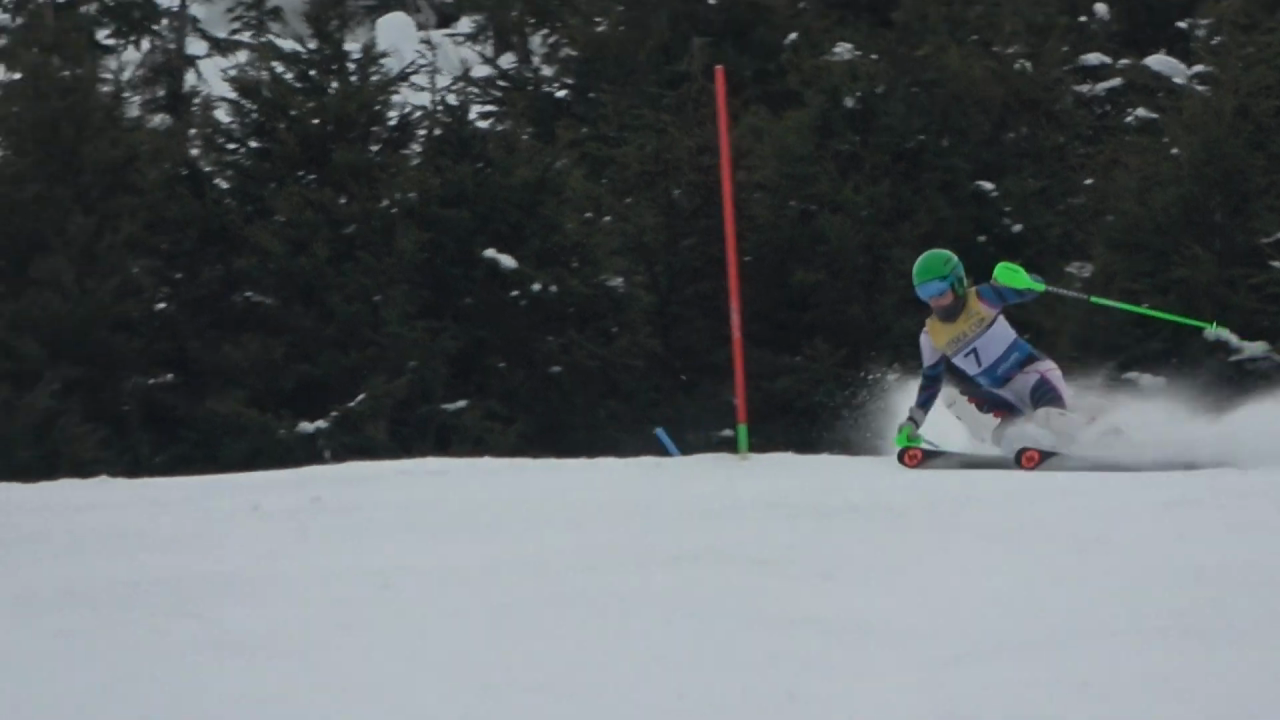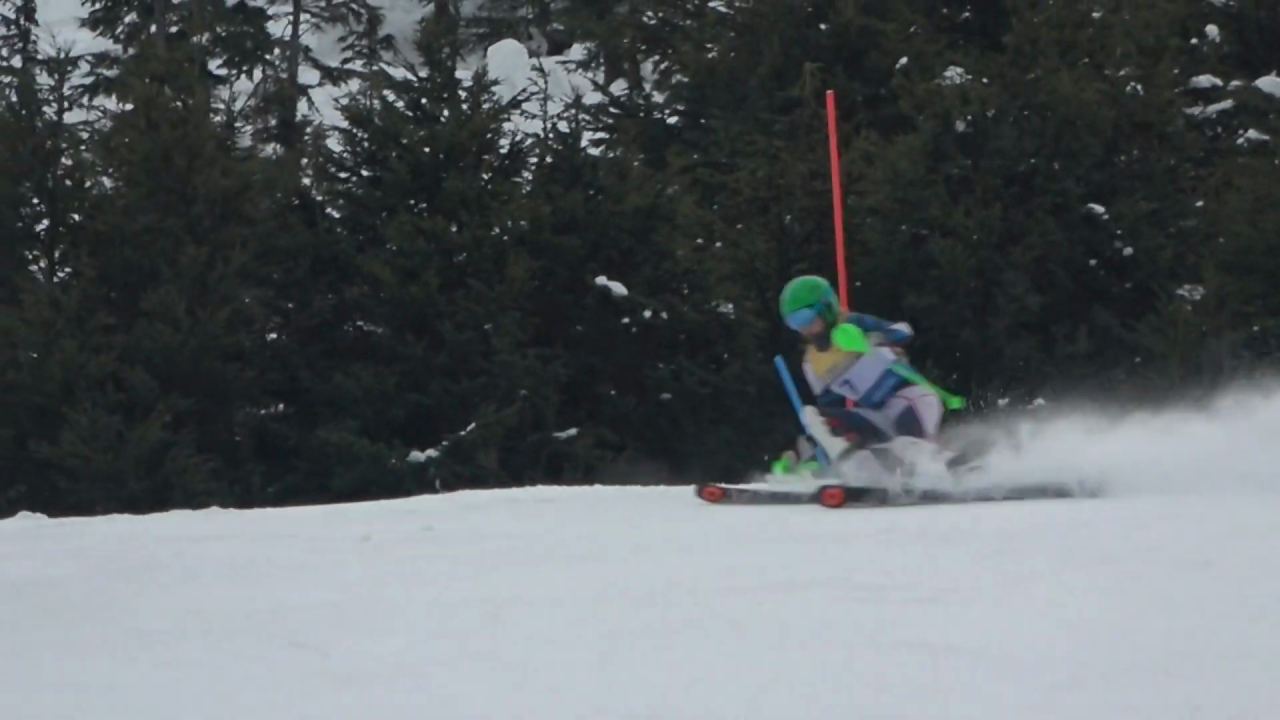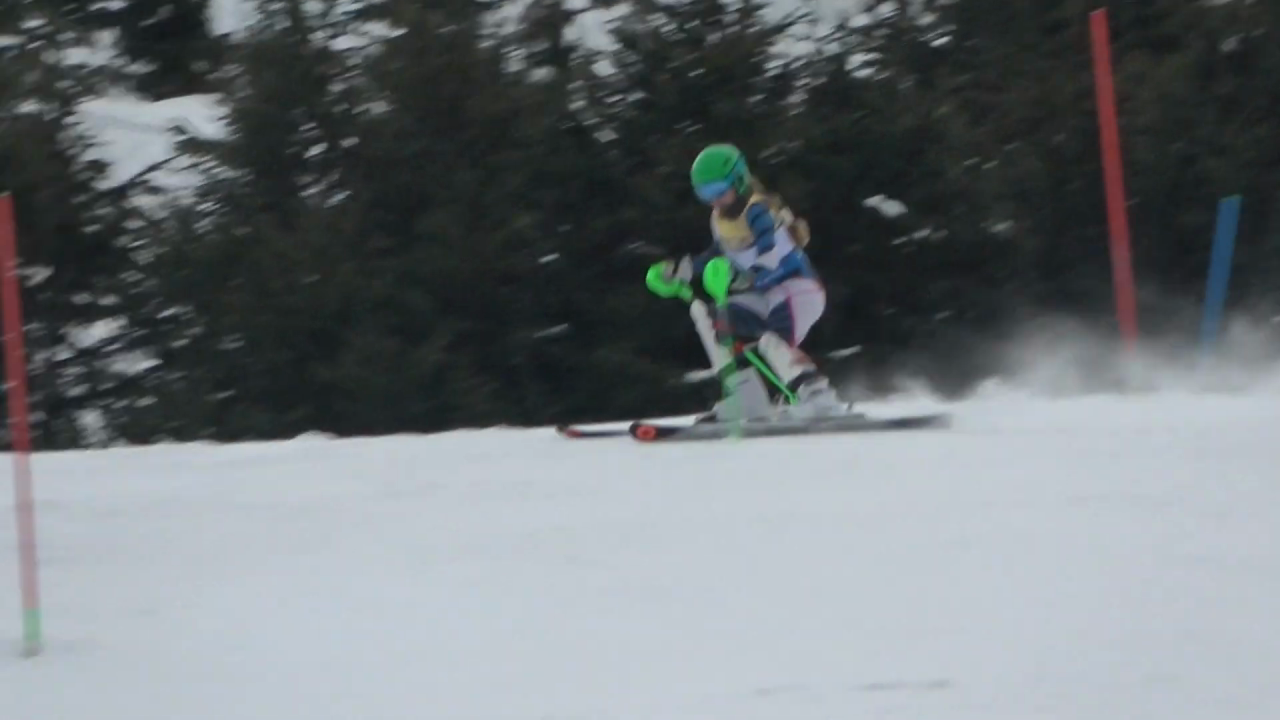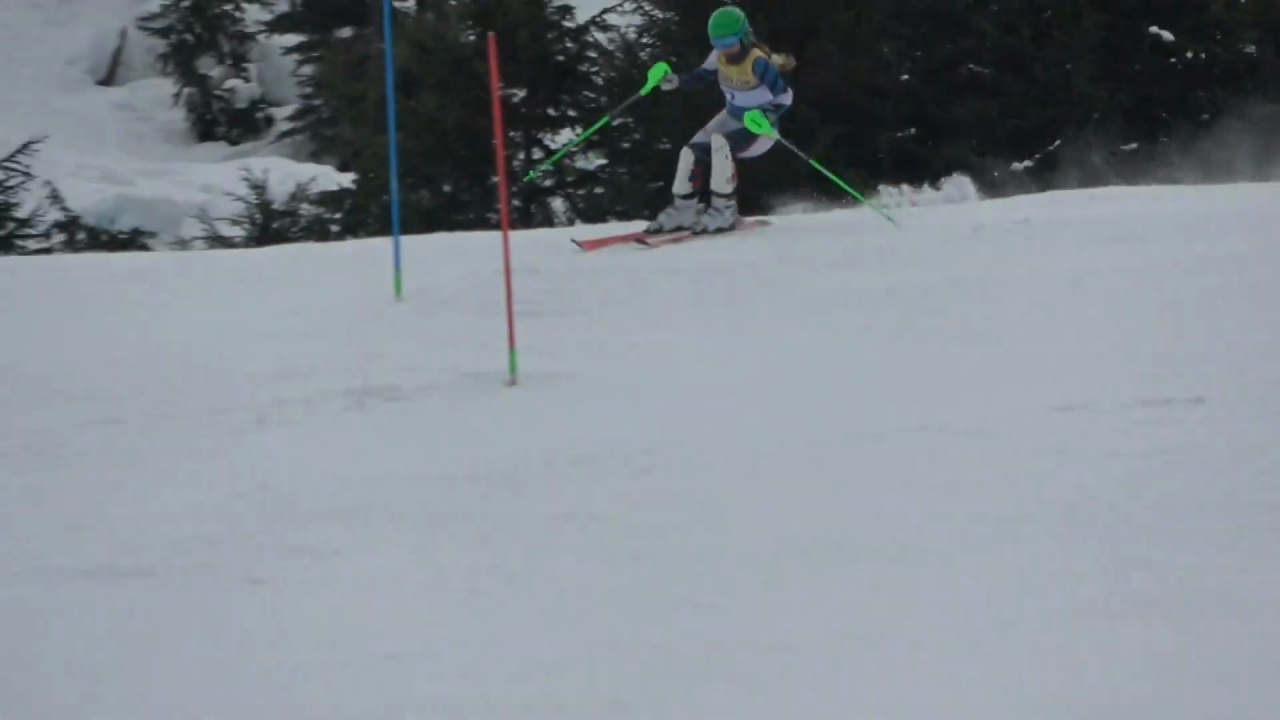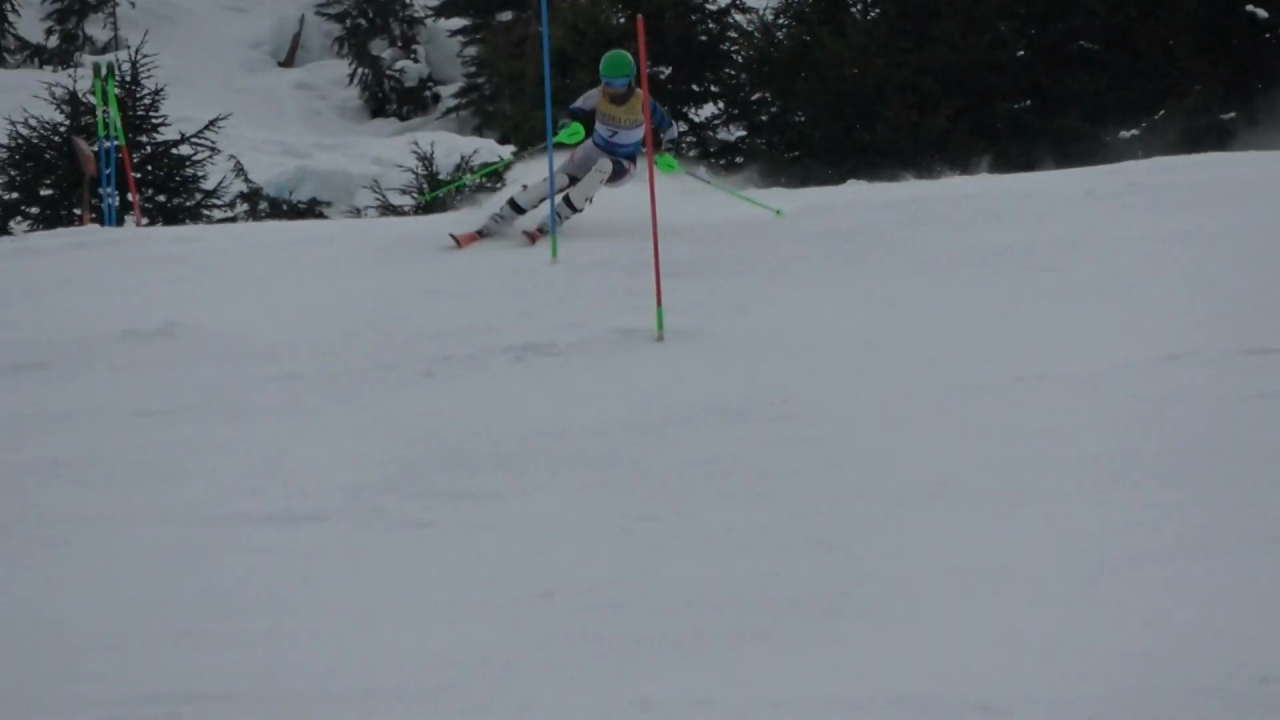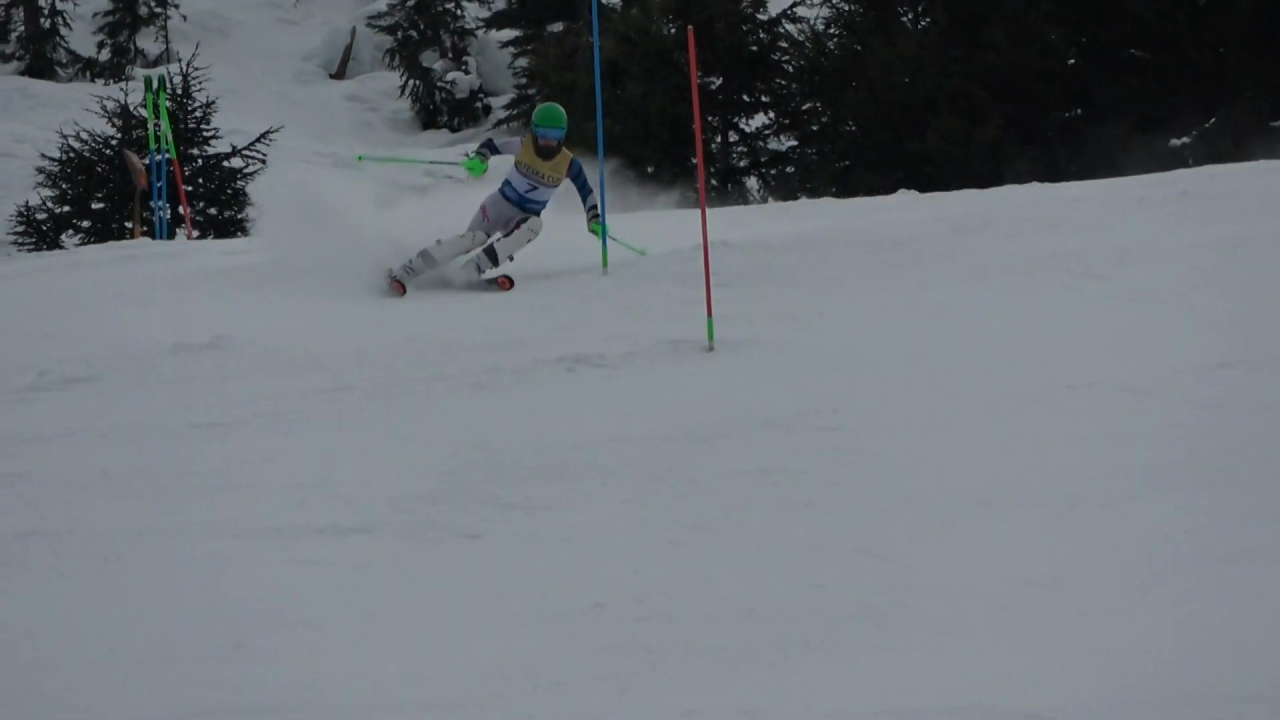
dt=0.3s
person 1, frame 1
left shoulder: (978, 297)
right shoulder: (930, 335)
left elbow: (1033, 289)
right elbow: (931, 380)
right wrist: (913, 421)
left hip: (1033, 373)
right hip: (1000, 395)
left knee: (1048, 417)
right ankle: (1023, 442)
person 1, frame 2
left shoulder: (851, 325)
right shoulder: (812, 363)
left elbow: (903, 333)
right elbow: (828, 411)
left wrist: (874, 338)
left hip: (911, 399)
right hip: (880, 419)
right knee: (812, 416)
person 1, frame 3
left shoulder: (757, 211)
right shoulder: (719, 217)
left elbow: (769, 258)
right elbow: (718, 256)
left wrist: (733, 277)
right wrist: (679, 270)
left hip: (800, 292)
right hip: (767, 293)
left knee: (773, 345)
right knee: (702, 312)
left ankle: (818, 396)
right ankle: (748, 396)
person 1, frame 4
left shoulder: (759, 63)
right shoulder: (720, 56)
left elbow: (785, 94)
right elbow: (699, 78)
left wrist: (767, 117)
right wrist: (672, 80)
right hip: (733, 117)
left knee: (719, 144)
right knee: (691, 154)
left ankle: (722, 211)
right ankle: (683, 211)
person 1, frame 5
left shoulder: (643, 103)
right shoulder: (598, 95)
left elbow: (669, 126)
right elbow: (571, 115)
left wrist: (667, 152)
right wrist: (567, 127)
left hip: (622, 165)
right hip: (593, 151)
left knee: (604, 167)
right knee: (556, 182)
left ankle: (553, 220)
right ankle: (499, 220)
person 1, frame 6
left shoulder: (568, 163)
right shoulder: (521, 146)
left elbow: (586, 190)
right elbow: (490, 144)
left wrist: (594, 218)
right wrist: (479, 158)
left hip: (527, 218)
right hip: (500, 204)
left knee: (533, 225)
right knee: (474, 237)
left ankle: (473, 269)
right ankle: (408, 270)
